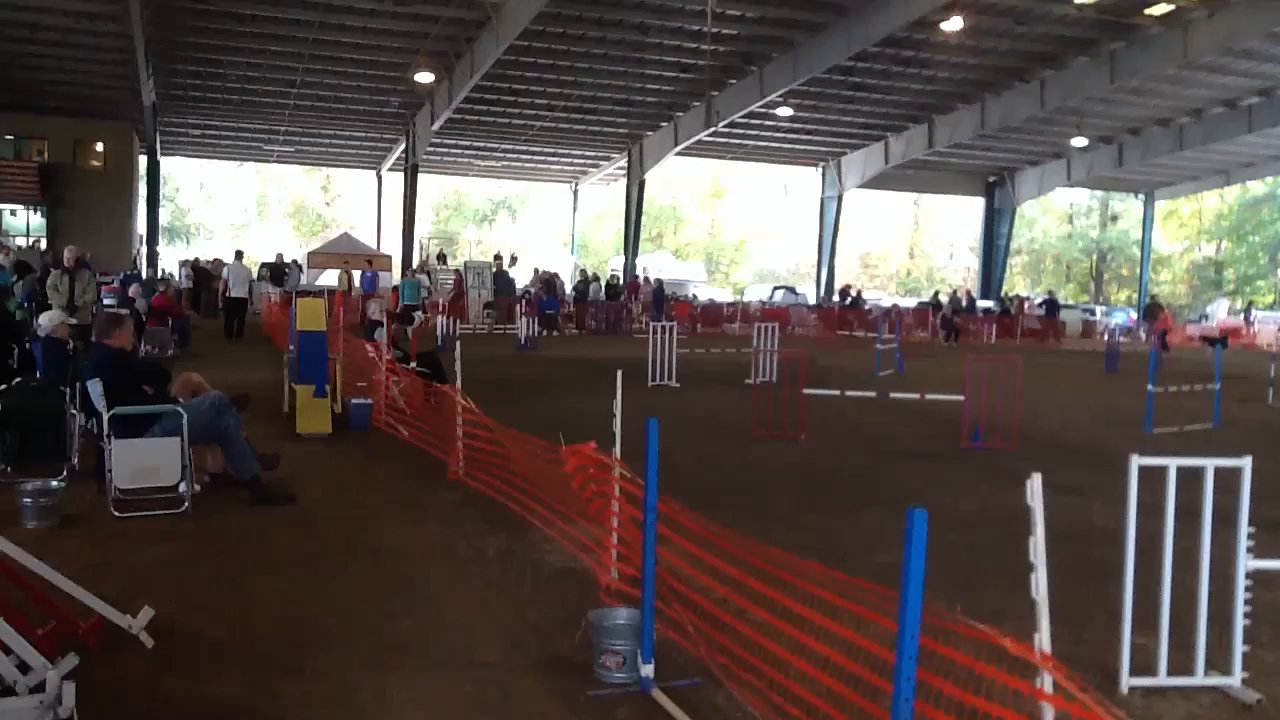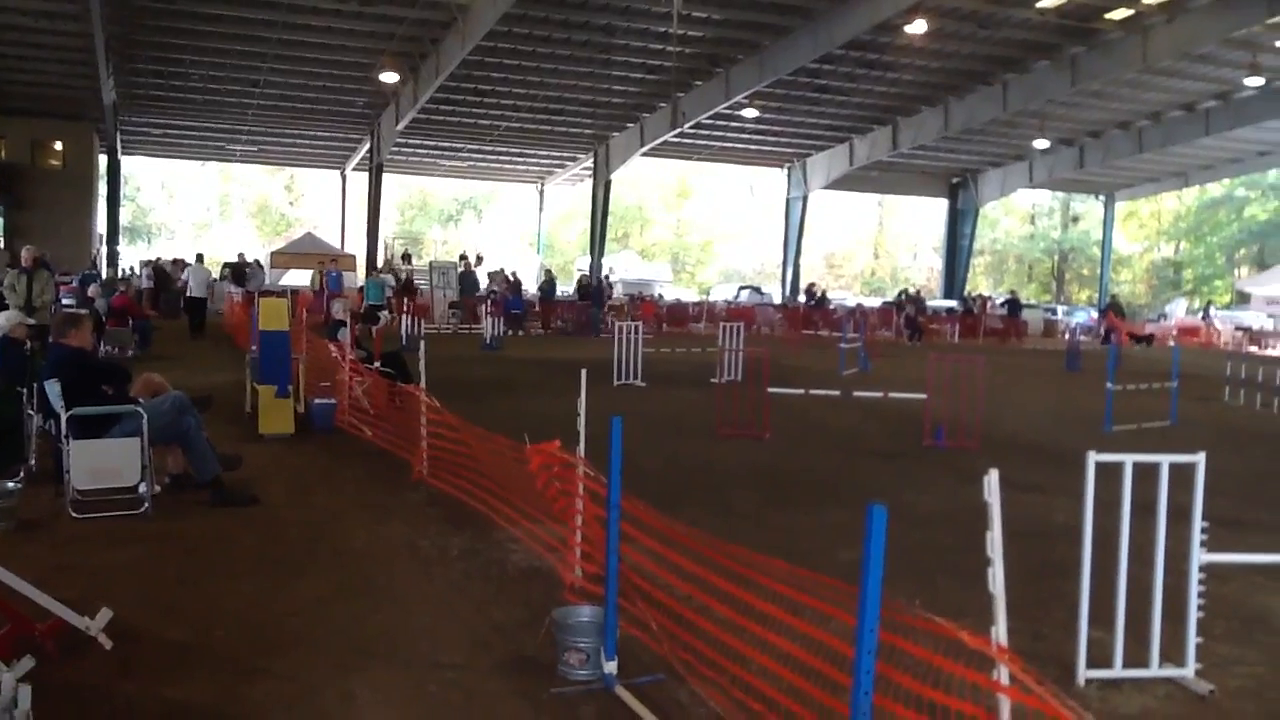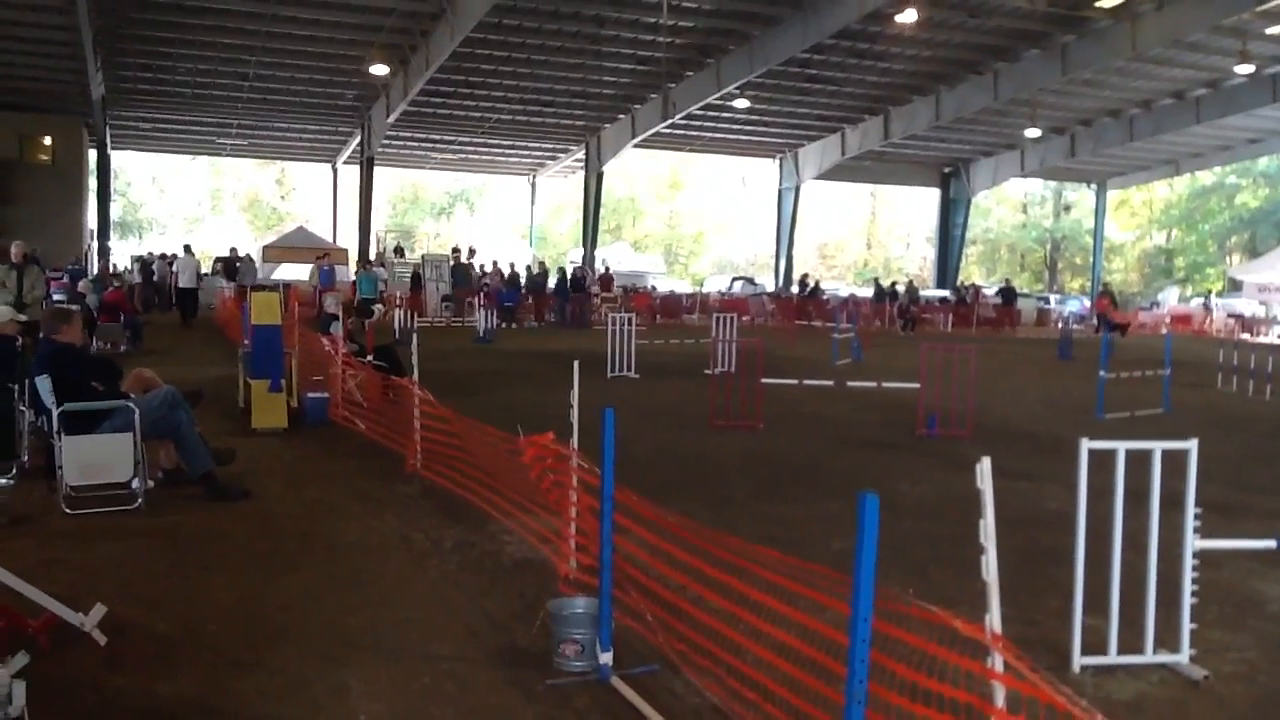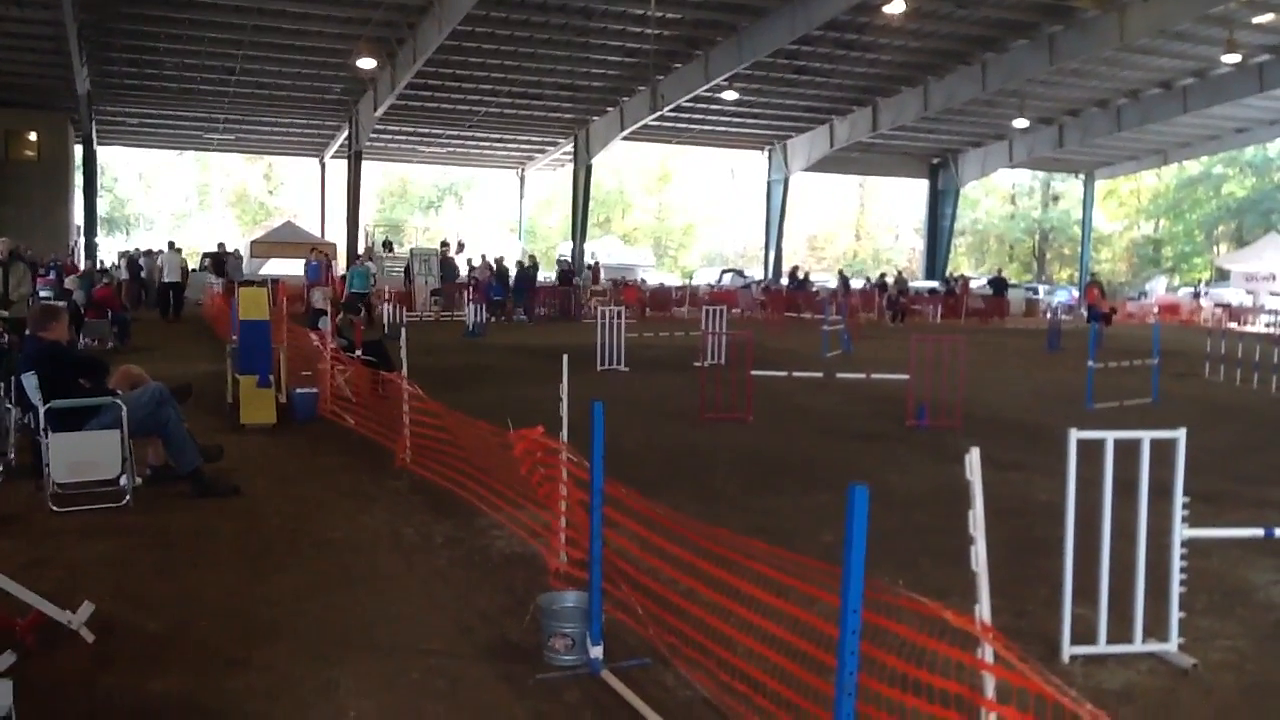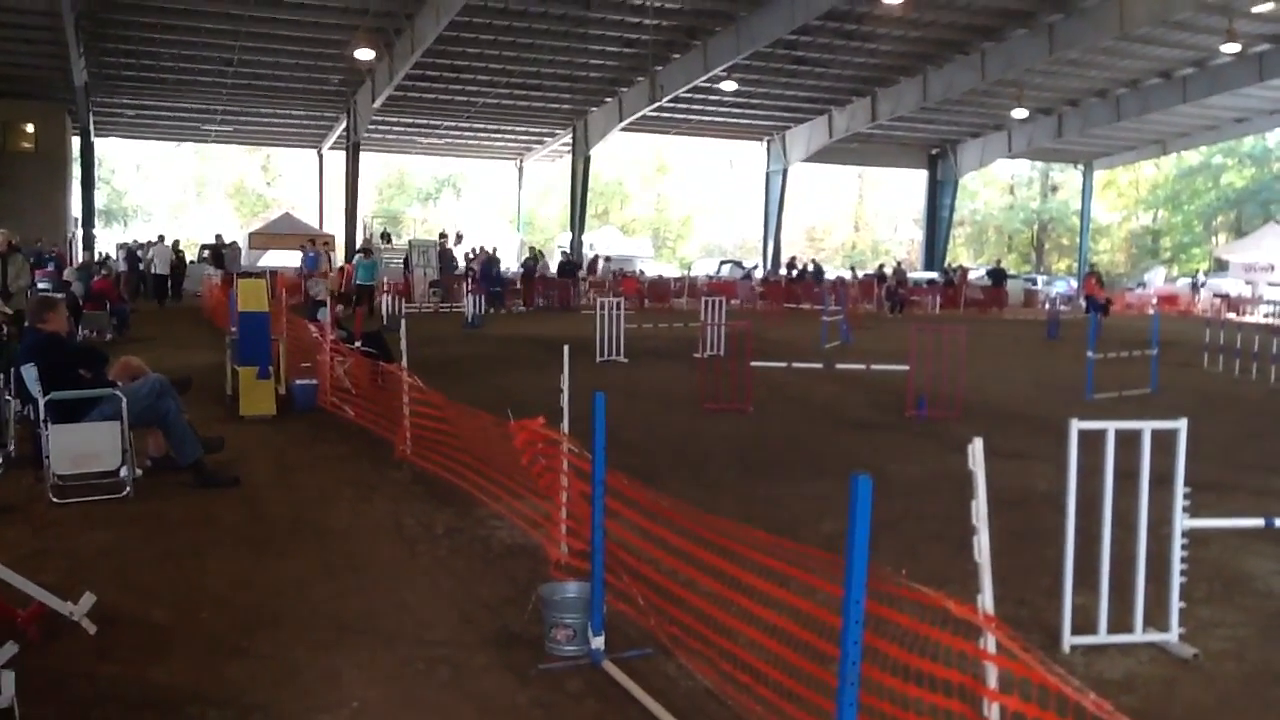
dt=0.7s
person 1, frame 1
left shoulder: (98, 357)
right shoulder: (115, 358)
right elbow: (162, 377)
left hip: (137, 428)
right hip: (148, 429)
left knee: (223, 421)
right knee: (218, 400)
left ankle: (254, 484)
person 1, frame 2
left shoulder: (56, 357)
right shoulder: (73, 357)
right elbow: (122, 376)
left hip: (96, 428)
right hip: (108, 430)
left knee: (185, 422)
right knee: (179, 401)
left ankle: (217, 487)
person 1, frame 3
left shoulder: (46, 353)
right shoulder: (63, 353)
right elbow: (113, 372)
left hip: (87, 424)
right hip: (99, 425)
left knee: (176, 417)
right knee: (170, 395)
left ankle: (210, 482)
right ankle: (204, 452)
person 1, frame 4
left shoulder: (33, 350)
right shoulder: (50, 351)
right elbow: (99, 369)
left hip: (73, 421)
right hip: (86, 422)
left knee: (163, 413)
right knee: (158, 392)
person 1, frame 5
left shoulder: (32, 341)
right shoulder: (49, 343)
right elbow: (98, 359)
left hip: (73, 412)
right hip: (86, 414)
left knee: (162, 403)
right knee: (158, 384)
